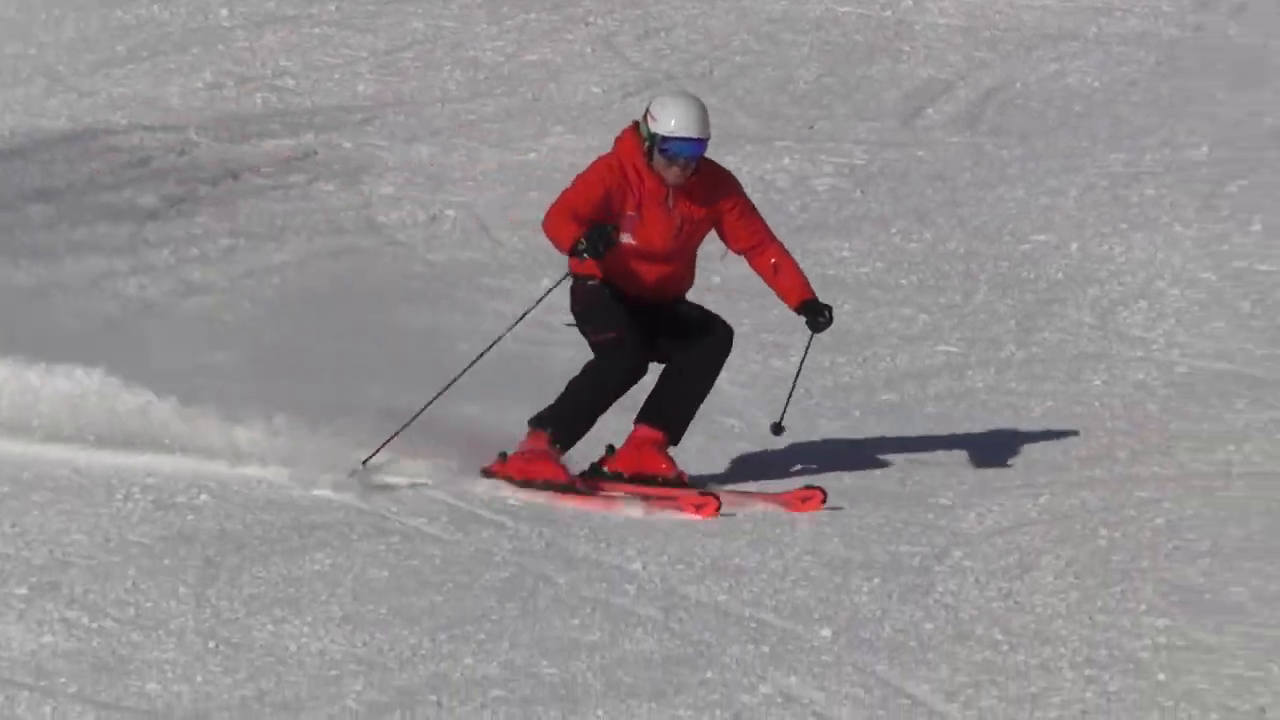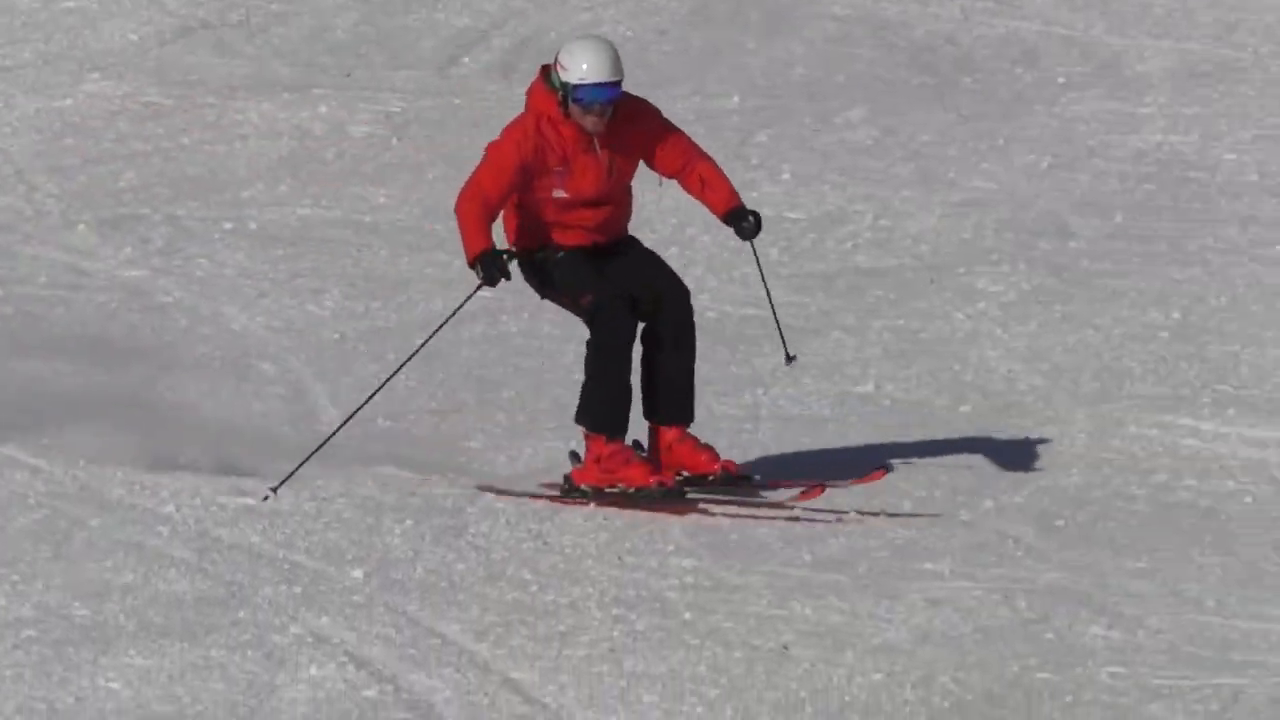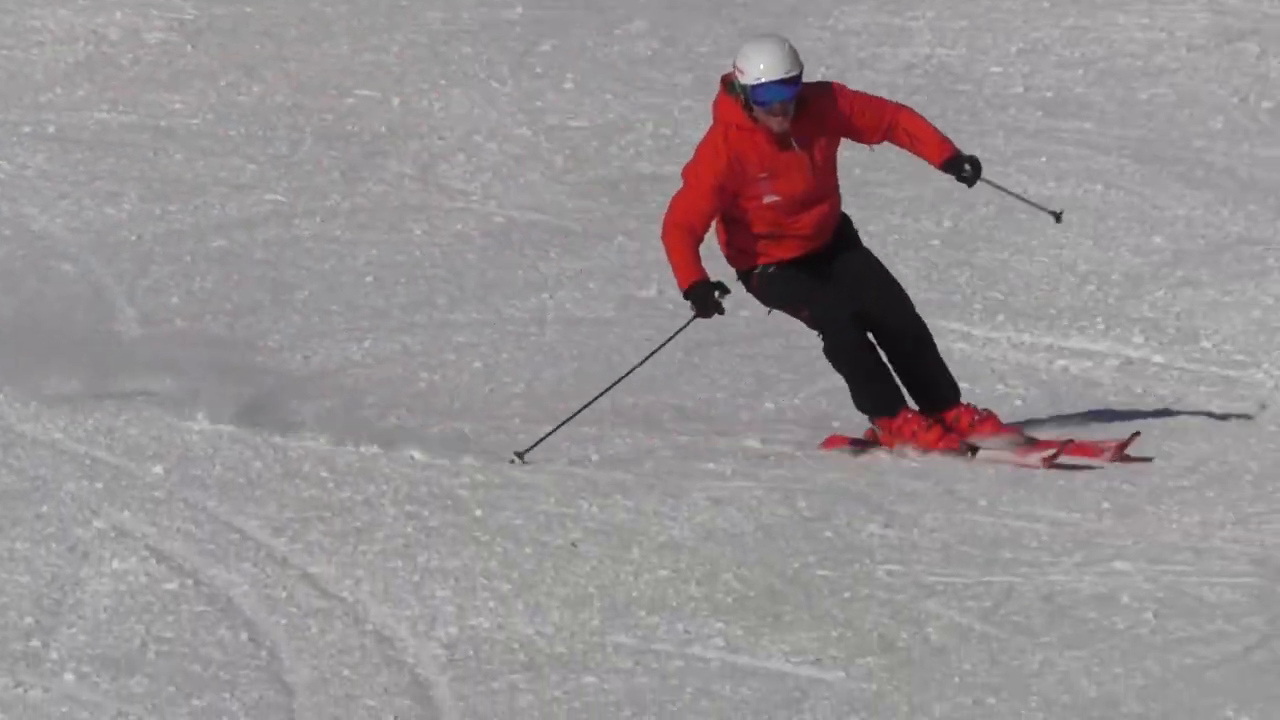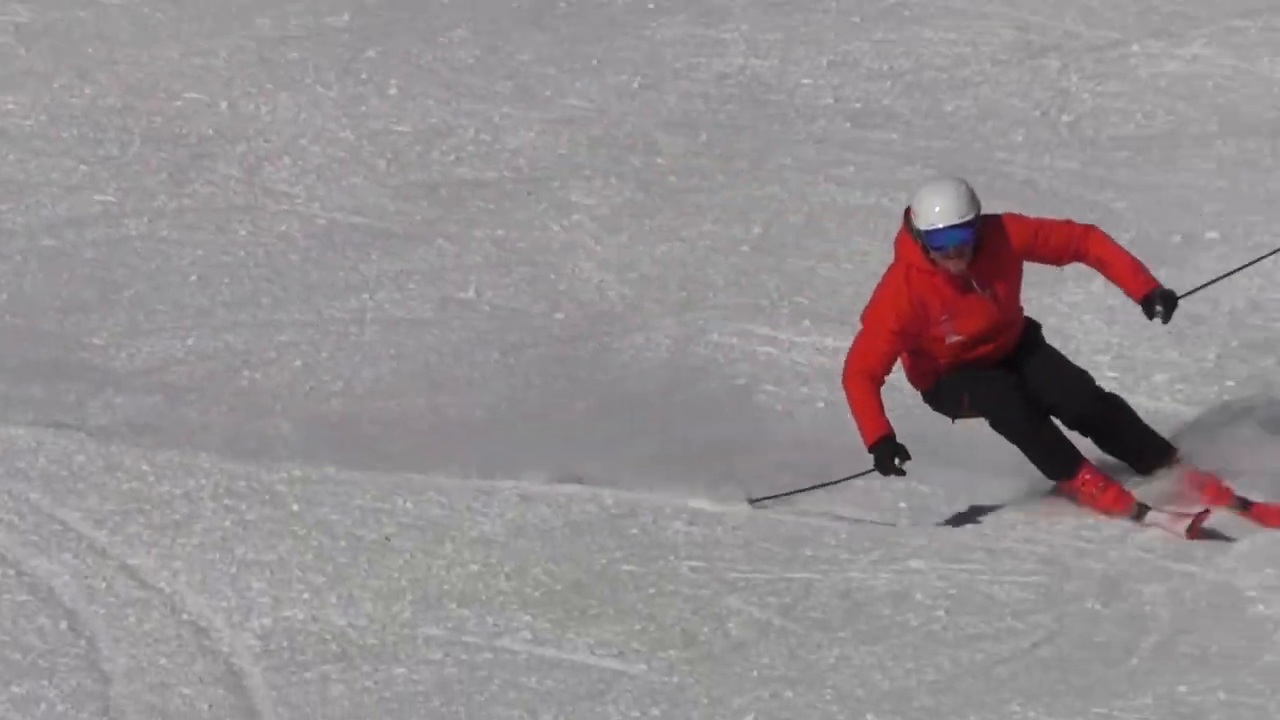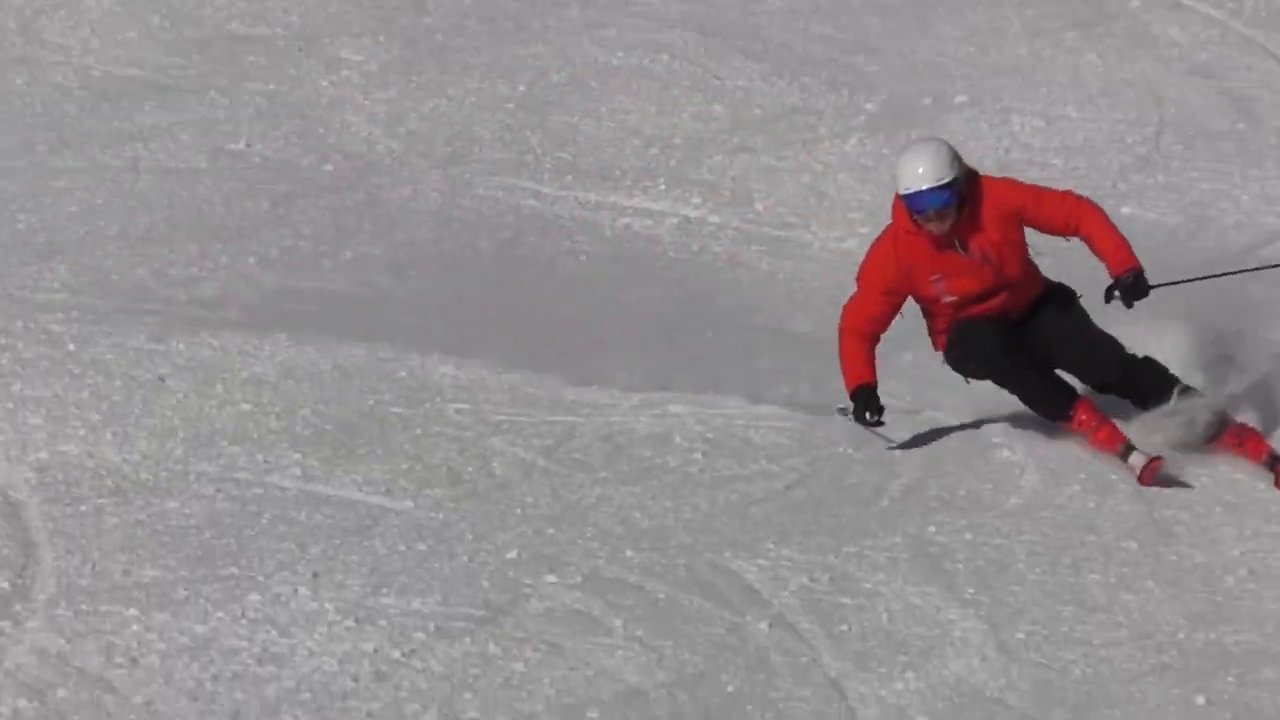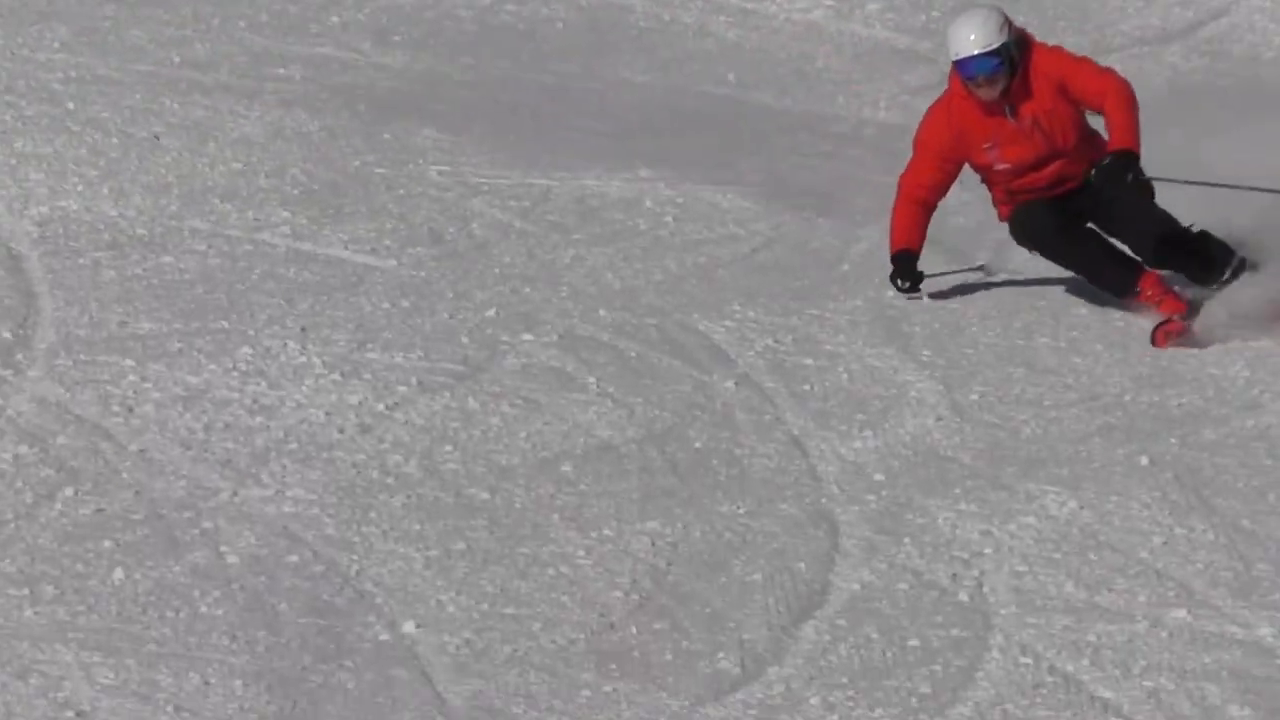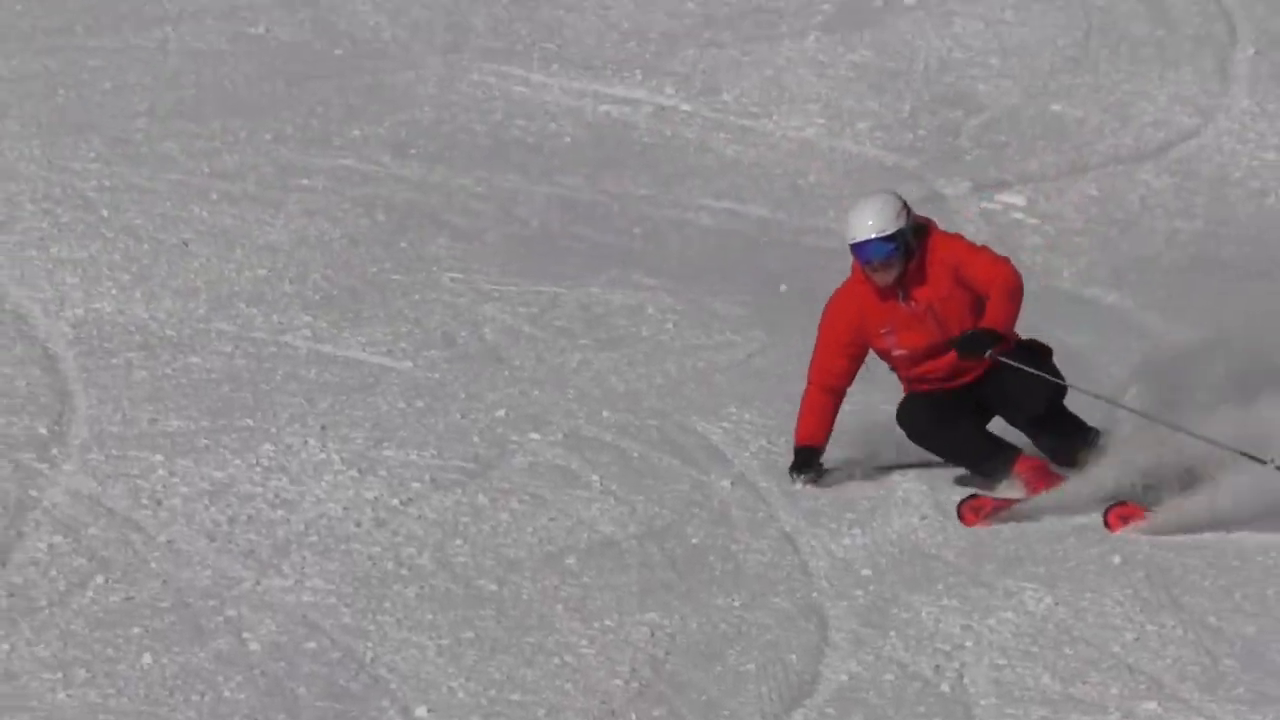
dt=0.2s
person 1, frame 1
left shoulder: (716, 188)
right shoulder: (615, 170)
left elbow: (759, 244)
right elbow: (560, 216)
left wrist: (804, 300)
right wrist: (578, 243)
left hip: (663, 306)
right hip: (604, 291)
left knee: (716, 338)
right knee: (625, 358)
left ankle: (643, 449)
right ankle: (538, 446)
person 1, frame 2
left shoulder: (634, 117)
right shoulder: (530, 132)
left elbow: (687, 159)
right elbow: (476, 198)
left wrist: (732, 208)
right wrist: (481, 254)
left hip: (609, 245)
right hip: (549, 254)
left knee: (673, 302)
right knee: (616, 314)
left ankle: (672, 442)
right ankle: (603, 453)
person 1, frame 3
left shoulder: (825, 103)
right shoulder: (723, 147)
left elbow: (893, 118)
right elbow: (679, 225)
left wrist: (948, 156)
right wrist: (694, 284)
left hip: (829, 242)
right hip: (771, 265)
left knee: (898, 318)
right knee: (841, 318)
left ankle: (950, 414)
right ankle: (893, 422)
person 1, frame 4
left shoulder: (1004, 234)
right shoulder: (901, 288)
left elbow: (1083, 239)
right elbow: (861, 370)
left wrist: (1145, 288)
right wrist: (878, 439)
left hip: (1013, 349)
right hip: (950, 378)
left knee: (1088, 401)
right knee: (1005, 399)
left ankle: (1179, 474)
right ankle: (1080, 480)
person 1, frame 5
left shoulder: (997, 197)
right shoulder: (893, 250)
left elbow: (1080, 213)
right elbow: (858, 324)
left wrist: (1125, 269)
right wrist: (862, 388)
left hip: (1032, 310)
right hip: (969, 336)
left knee: (1107, 362)
right knee: (989, 347)
left ankle: (1217, 426)
right ankle: (1082, 419)
person 1, frame 6
left shoulder: (1046, 65)
right shoulder: (948, 118)
left elbow: (1113, 91)
right elbow: (916, 193)
left wrist: (1123, 151)
right wrist: (904, 254)
left hip: (1095, 178)
right hip: (1033, 206)
left knee: (1158, 237)
right knee: (1037, 225)
right ankle: (1151, 291)
person 1, frame 7
left shoulder: (944, 250)
right shoulder: (850, 305)
left elbow: (1004, 279)
right elbow: (826, 382)
left wrist: (993, 332)
right wrist: (808, 450)
left hip: (997, 367)
right hip: (937, 393)
left knee: (1041, 417)
right knee: (914, 417)
right ankle: (1027, 474)
